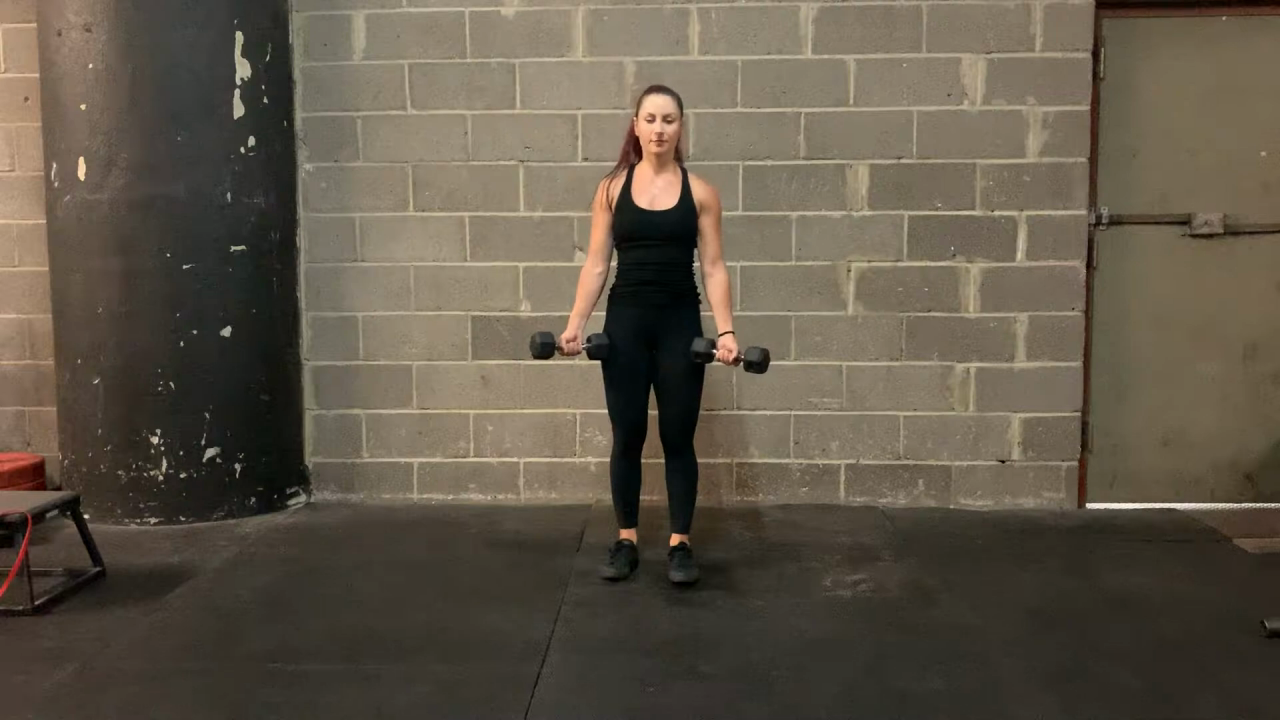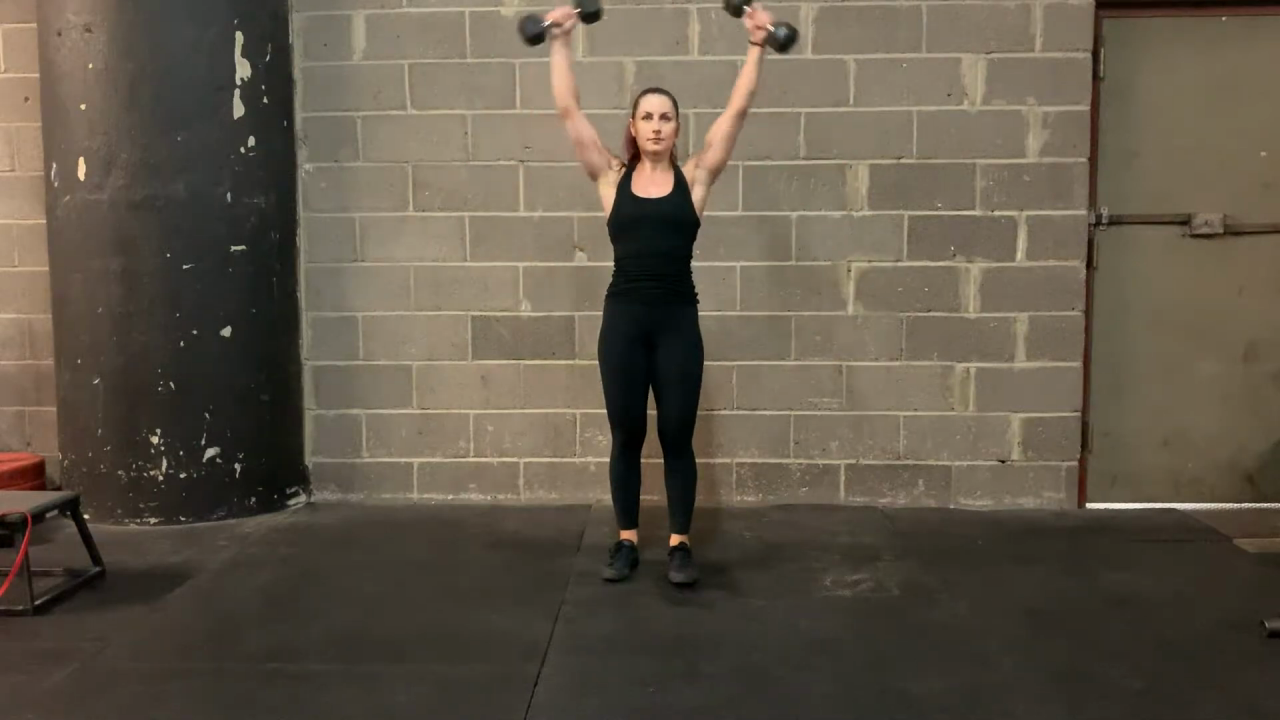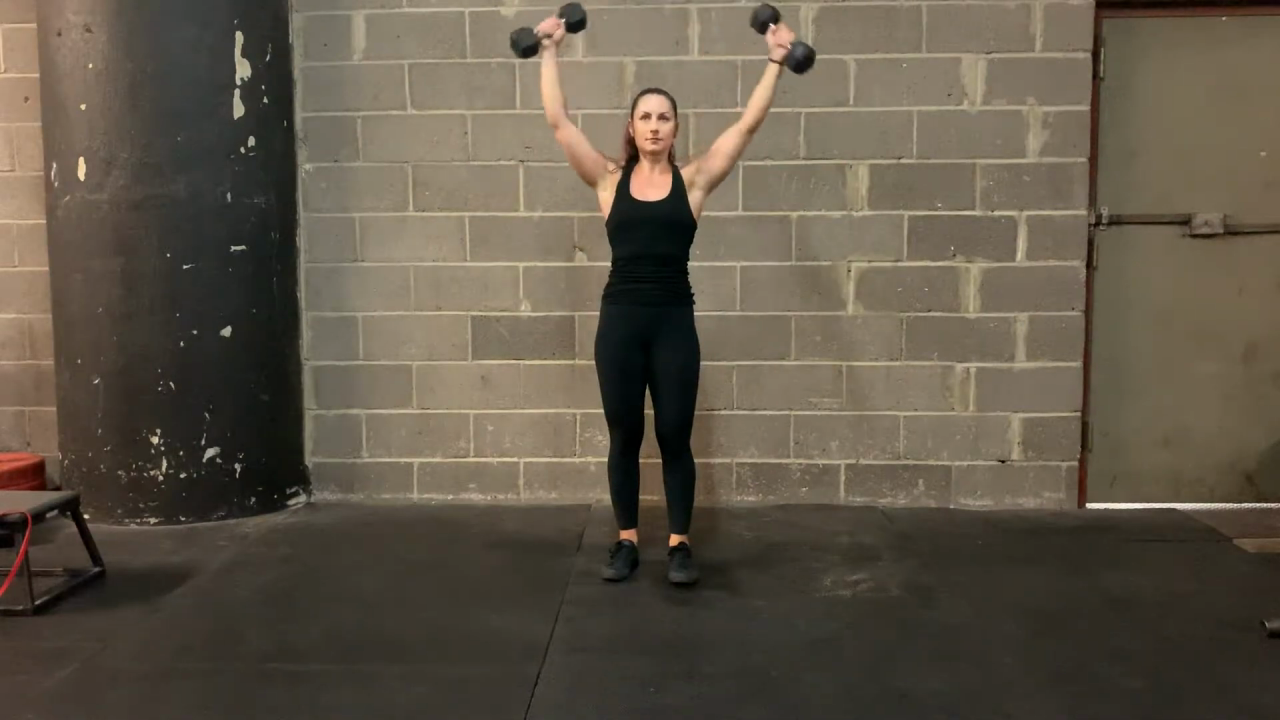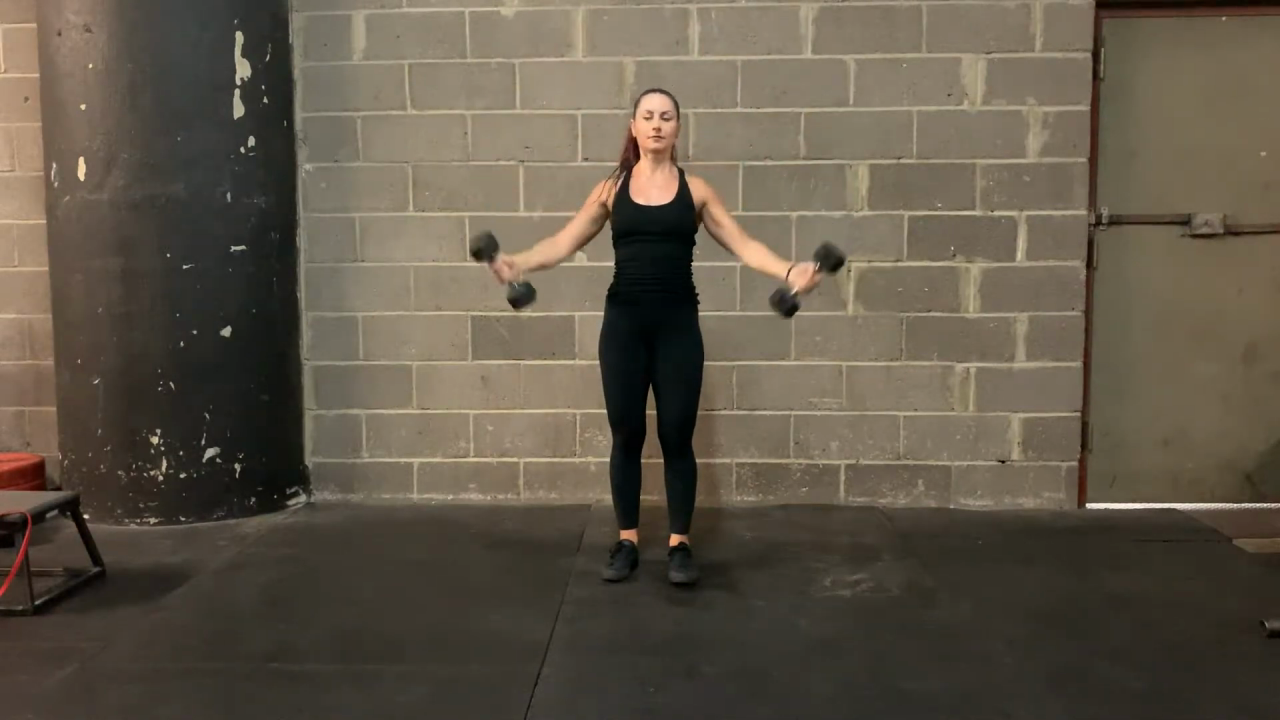
dt=1s
person 1, frame 1
left shoulder: (700, 191)
right shoulder: (612, 187)
left elbow: (713, 266)
right elbow: (596, 262)
left wrist: (726, 329)
right wrist: (575, 323)
left hip: (680, 320)
right hip: (625, 319)
left knee: (678, 438)
right knee: (627, 436)
left ankle: (680, 543)
right ankle: (626, 540)
person 1, frame 2
left shoulder: (694, 178)
right shoulder: (611, 178)
left elbow: (735, 112)
right elbow: (568, 111)
left wrist: (757, 47)
left hip: (677, 322)
right hip: (623, 319)
left knee: (677, 436)
right knee: (626, 435)
left ankle: (679, 542)
right ankle: (626, 539)
person 1, frame 3
left shoulder: (692, 180)
right shoulder: (610, 180)
left elbow: (747, 124)
right elbow: (559, 122)
left wrist: (774, 62)
right wrist: (551, 52)
left hip: (673, 321)
right hip: (620, 319)
left knee: (675, 437)
right knee: (624, 437)
left ankle: (679, 543)
right ankle: (626, 540)
person 1, frame 4
left shoulder: (695, 189)
right shoulder: (611, 189)
left elbow: (742, 242)
right elbow: (564, 241)
left wrist: (791, 270)
right wrist: (518, 262)
left hip: (678, 322)
right hip: (624, 322)
left knee: (677, 437)
right knee: (626, 436)
left ankle: (679, 543)
right ankle: (626, 541)
